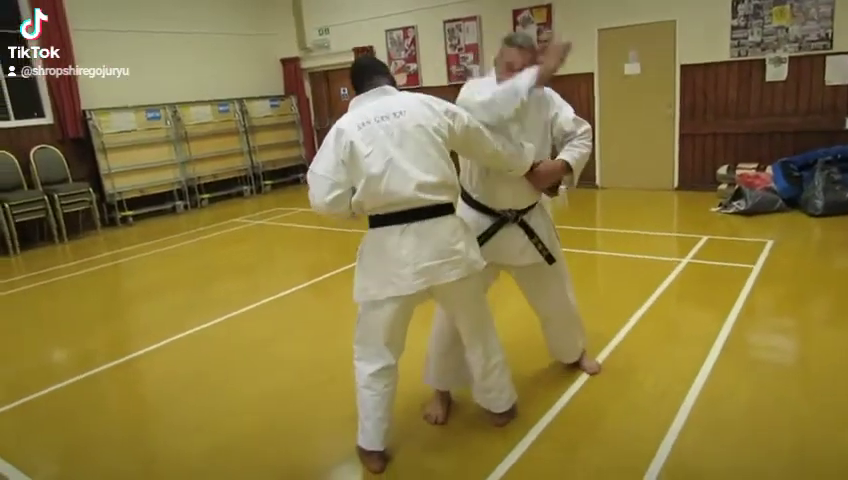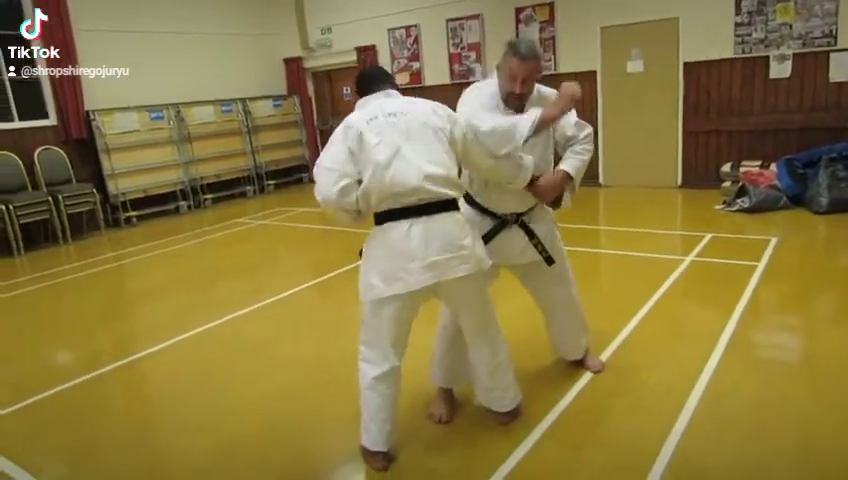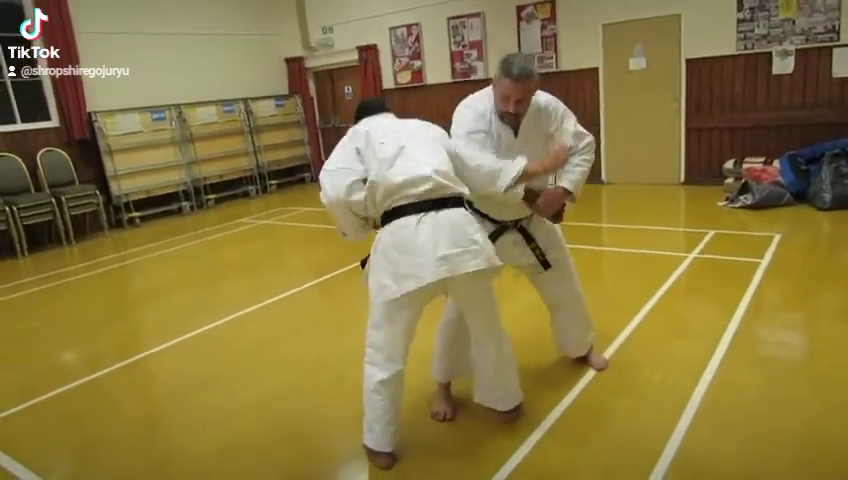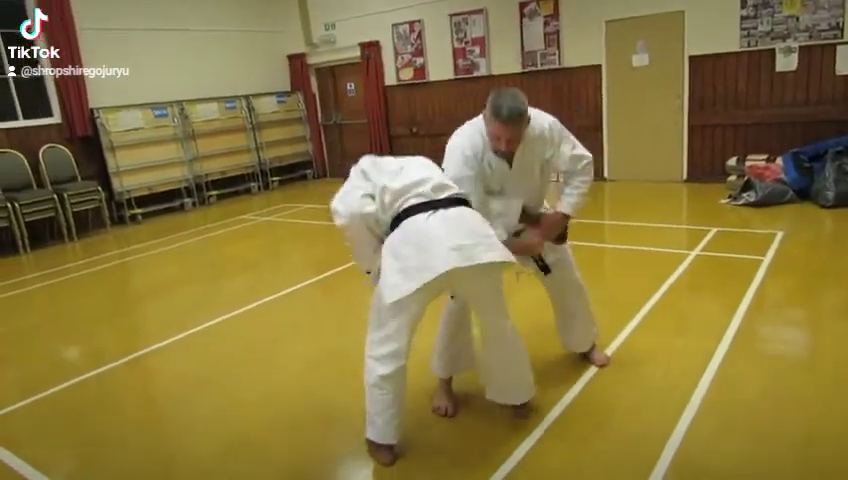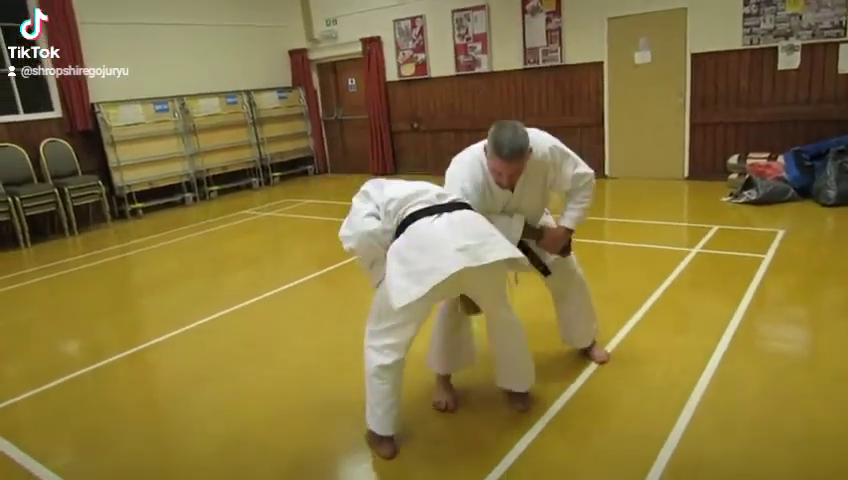
dt=0.2s
person 1, frame 1
left shoulder: (345, 127)
right shoulder: (430, 106)
left elbow: (324, 198)
right elbow: (490, 144)
right wrist: (531, 169)
left hip: (388, 248)
right hip: (444, 236)
left knee: (375, 351)
right knee: (476, 328)
left ankle: (372, 446)
right ankle: (499, 404)
person 1, frame 2
left shoulder: (352, 125)
right shoulder: (434, 110)
left elbow: (330, 192)
right elbow: (487, 156)
left wrist: (356, 212)
right wrist: (530, 176)
left hip: (394, 244)
right hip: (451, 233)
left knee: (379, 350)
right knee: (481, 328)
left ankle: (376, 445)
right ankle: (503, 404)
person 1, frame 3
left shoulder: (357, 136)
right shoulder: (429, 130)
left elbow: (337, 194)
right elbow: (483, 172)
left wrist: (359, 229)
right wrist: (533, 169)
left hip: (403, 244)
right hip: (458, 229)
left knee: (385, 352)
right knee: (485, 326)
left ankle: (381, 446)
right ankle: (504, 403)
person 1, frame 4
left shoulder: (363, 170)
right shoulder: (420, 165)
left elbow: (353, 213)
left wrist: (374, 260)
left hip: (414, 241)
right hip: (468, 230)
left knee: (385, 348)
right knee: (496, 320)
left ankle: (382, 441)
right ankle: (518, 397)
person 1, frame 5
left shoulder: (367, 194)
right shoulder: (420, 189)
left elbow: (362, 234)
left wrist: (384, 275)
left hip: (422, 246)
right hip: (474, 232)
left knee: (383, 342)
right knee: (501, 313)
left ankle: (382, 434)
right ankle: (519, 390)
person 2, frame 1
left shoulder: (546, 99)
right shoulder: (477, 90)
left elbow: (580, 135)
right elbow: (489, 110)
left wrist: (564, 165)
right wrist: (542, 72)
left hip: (529, 219)
right hip: (478, 221)
left knee: (555, 295)
left ankle: (573, 353)
right ankle: (441, 390)
person 2, frame 2
left shoulder: (547, 99)
right shoulder: (477, 96)
left elbow: (582, 138)
right elbow: (487, 135)
left wrist: (564, 176)
right wrist: (545, 118)
left hip: (531, 219)
right hip: (478, 220)
left knee: (559, 291)
right knee: (460, 305)
left ankle: (577, 351)
right ankle: (444, 388)
person 2, frame 3
left shoulder: (549, 108)
right shoulder: (472, 110)
left elbow: (583, 147)
right elbow: (475, 167)
left wrist: (563, 190)
left hip: (533, 220)
right hip: (480, 222)
left knee: (563, 286)
right knee: (461, 303)
left ankle: (581, 348)
right ankle: (443, 386)
person 2, frame 4
left shoulder: (546, 128)
right shoulder: (464, 142)
left elbow: (581, 166)
left wrist: (562, 214)
right wrist: (512, 242)
left hip: (532, 221)
left knee: (567, 280)
right knee: (459, 298)
left ankle: (585, 344)
right ankle: (444, 382)
person 2, frame 5
left shoulder: (547, 149)
right shoulder: (464, 173)
left elbow: (583, 182)
left wrist: (564, 228)
left hip: (530, 225)
left knee: (568, 276)
right knee: (454, 298)
left ankle: (586, 341)
right ankle: (443, 378)
